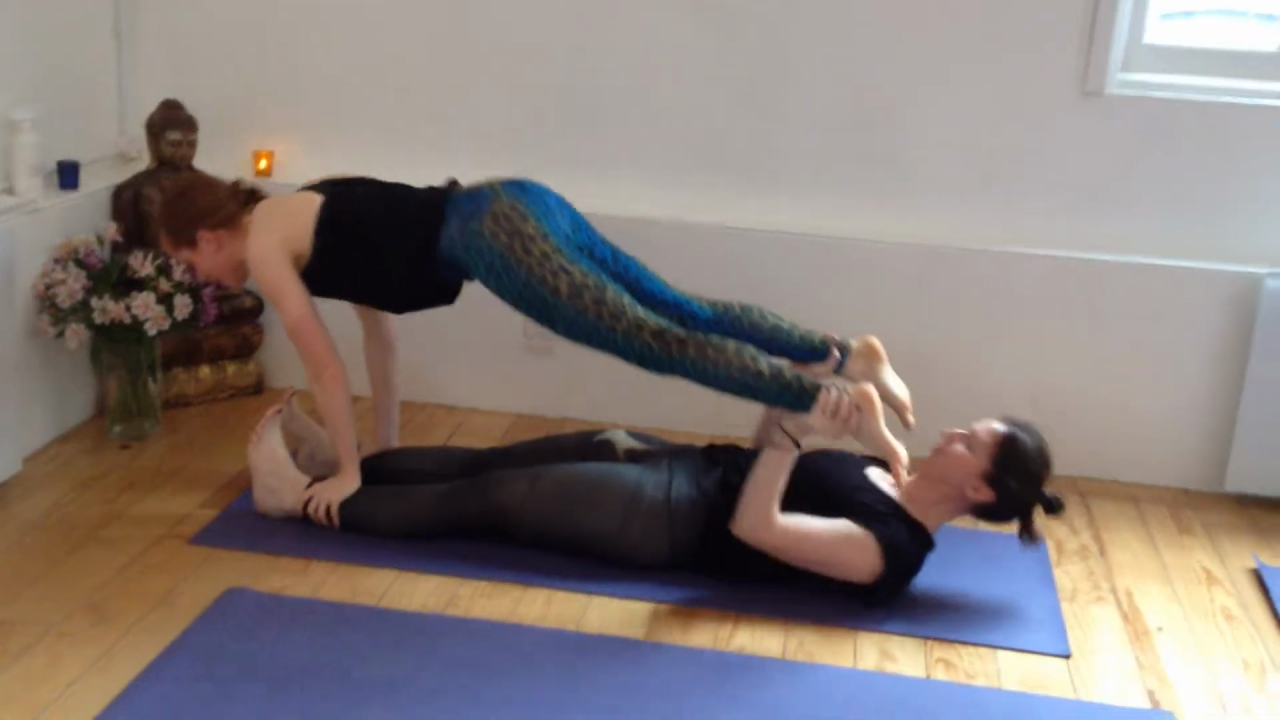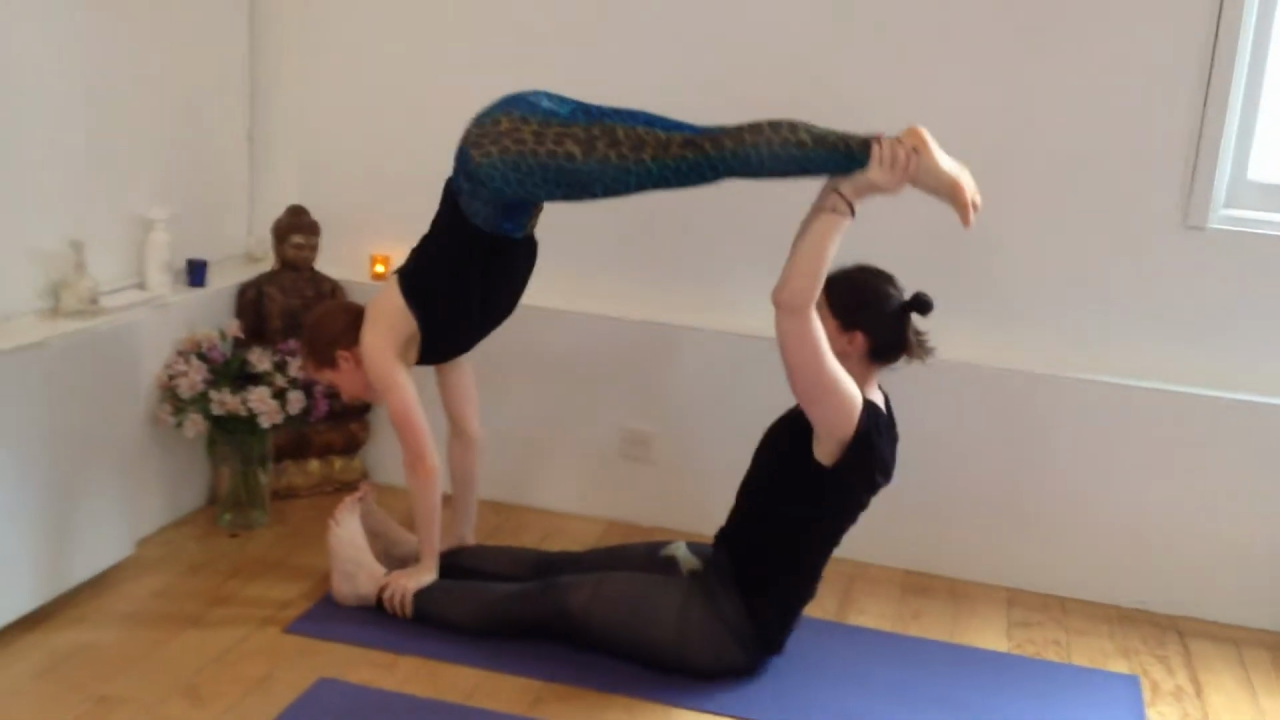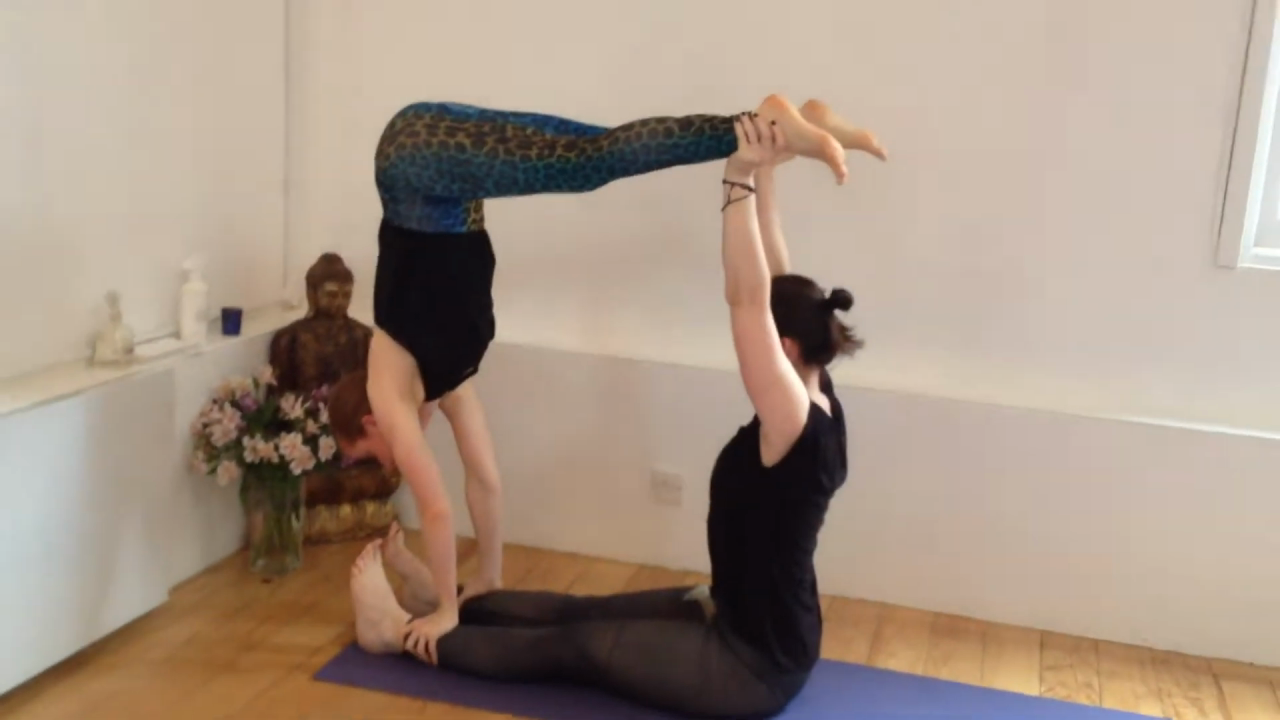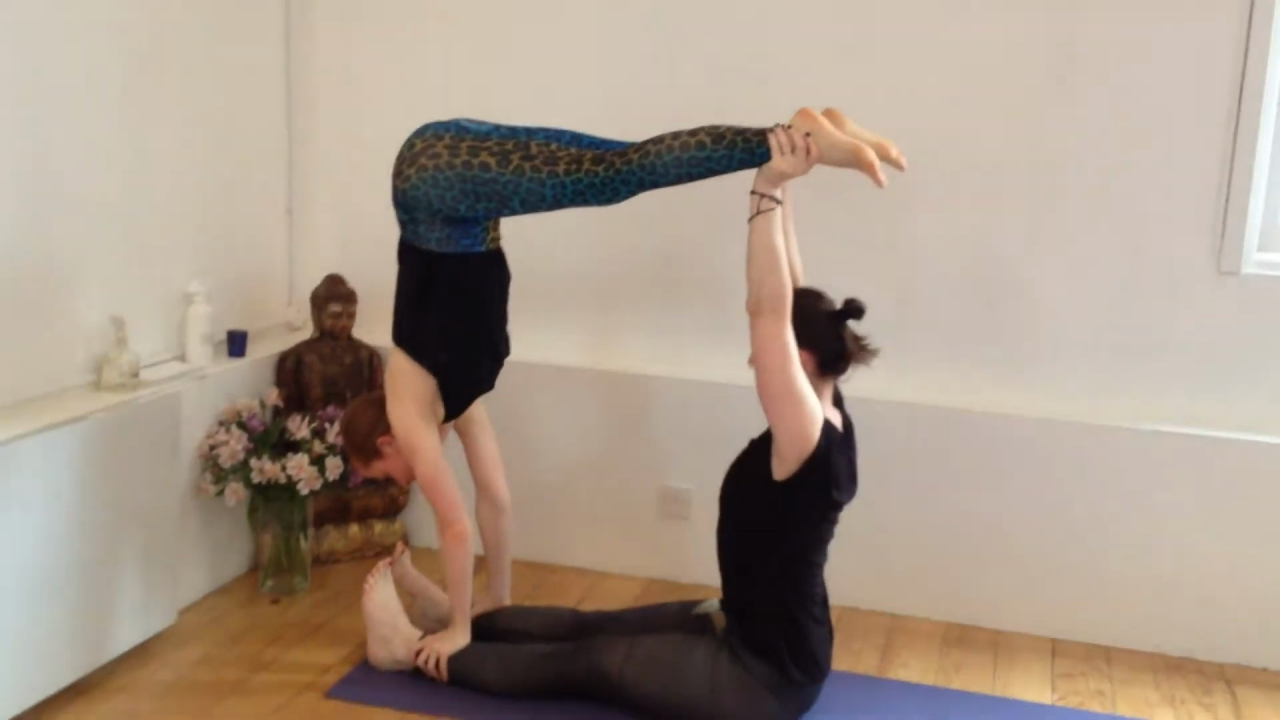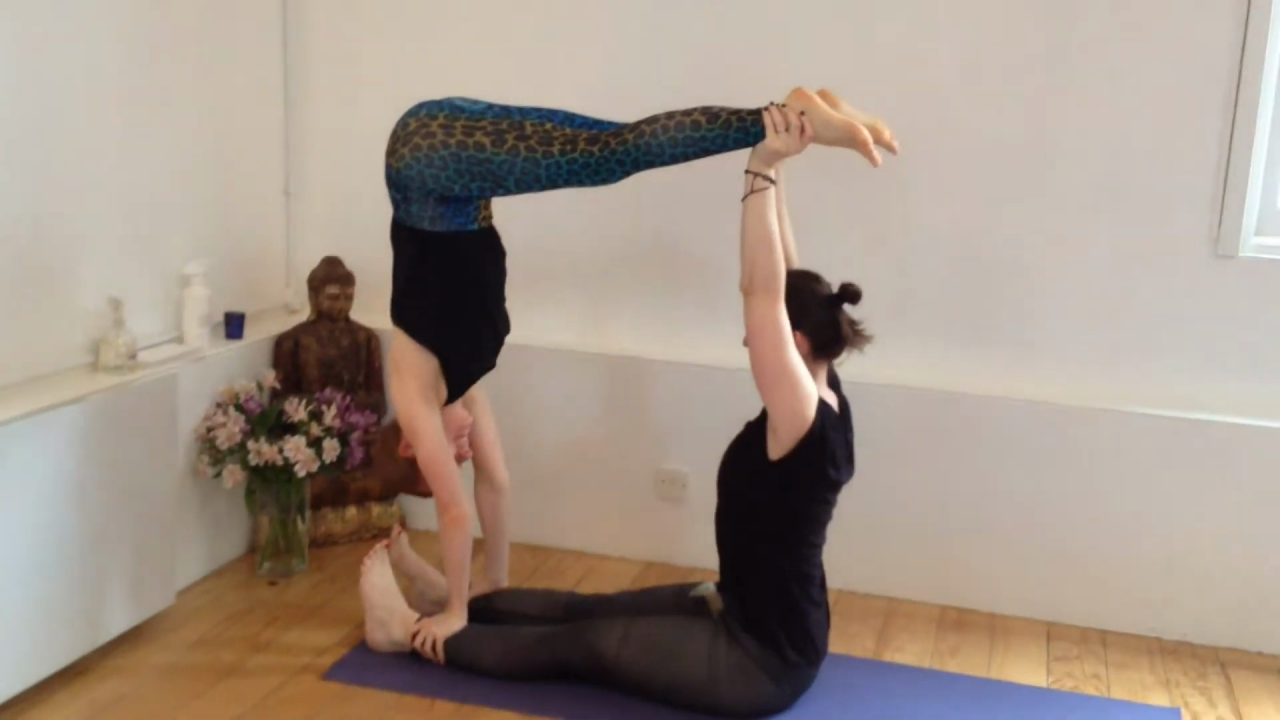
dt=1s
person 1, frame 1
left shoulder: (893, 550)
right shoulder: (891, 479)
left elbow: (754, 525)
left wrist: (801, 426)
left hip: (675, 527)
right hip: (687, 469)
left knee: (485, 505)
right knee: (486, 466)
left ankle: (312, 505)
right ankle: (341, 457)
person 1, frame 2
left shoulder: (855, 425)
right shoulder: (854, 400)
left elbow: (792, 307)
right elbow: (804, 301)
left wrist: (848, 195)
right wrist: (843, 189)
left hip: (735, 625)
right hip: (727, 578)
left knee: (556, 601)
right knee: (554, 566)
left ankle: (386, 591)
right ankle: (420, 556)
person 1, frame 3
left shoulder: (796, 423)
right shoulder: (817, 405)
left elbow: (749, 301)
right elbow: (771, 288)
left wrist: (740, 181)
right wrist: (762, 177)
left hip: (754, 664)
right hip: (745, 620)
left knee: (577, 646)
right knee: (580, 611)
left ankle: (405, 633)
person 1, frame 4
left shoulder: (807, 438)
right shoulder: (827, 420)
left elbow: (770, 314)
right elbow: (786, 304)
left wrist: (767, 192)
right wrist: (776, 192)
right hip: (754, 632)
left knee: (586, 662)
right knee: (591, 626)
left ankle: (415, 650)
right ankle: (452, 620)
person 1, frame 5
left shoulder: (803, 419)
right shoulder: (824, 399)
left elbow: (762, 295)
right elbow: (781, 287)
left wrist: (761, 172)
right wrist: (771, 170)
left hip: (763, 660)
right hip: (754, 615)
left knee: (580, 643)
right knee: (588, 609)
left ankle: (413, 632)
right ankle: (450, 602)
person 2, frame 1
left shoulder: (260, 246)
right shoulder: (303, 221)
left elbow: (326, 368)
right elbow: (381, 334)
left wrist: (346, 471)
right wrist: (384, 443)
left hip: (497, 229)
right hip: (519, 201)
left knee: (660, 341)
right knee: (678, 312)
left ankle: (836, 394)
right ankle: (846, 355)
person 2, frame 2
left shoulder: (378, 344)
right shoulder: (428, 329)
left elbow: (423, 463)
right elbow: (465, 437)
left wrist: (425, 567)
right wrist: (460, 542)
left hip: (510, 144)
left knee: (703, 153)
right knee: (706, 156)
left ankle: (888, 151)
right ankle: (889, 150)
person 2, frame 3
left shoulder: (388, 396)
right shoulder: (436, 374)
left elbow: (435, 507)
right elbow: (486, 480)
left wrist: (446, 611)
right wrist: (488, 580)
left knee: (592, 159)
person 2, frame 4
left shoulder: (409, 413)
right shoulder: (447, 392)
left elbow: (455, 527)
right elbow: (495, 498)
left wrist: (458, 628)
right wrist: (497, 598)
left knee: (618, 174)
person 2, frame 5
left shoulder: (418, 395)
right shoulder: (447, 376)
left elbow: (454, 510)
right elbow: (495, 481)
left wrist: (456, 611)
right wrist: (494, 582)
left knee: (615, 153)
